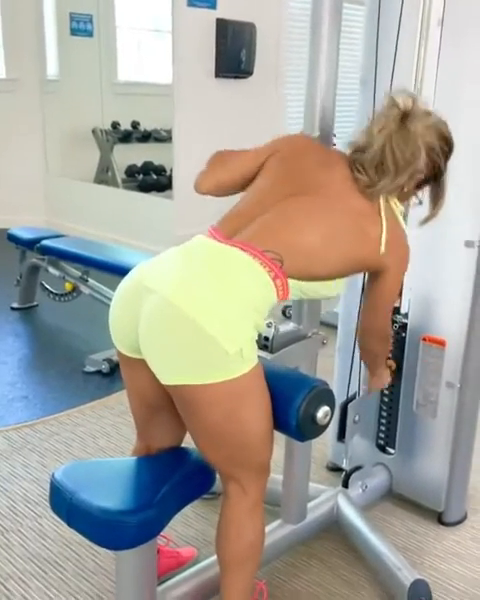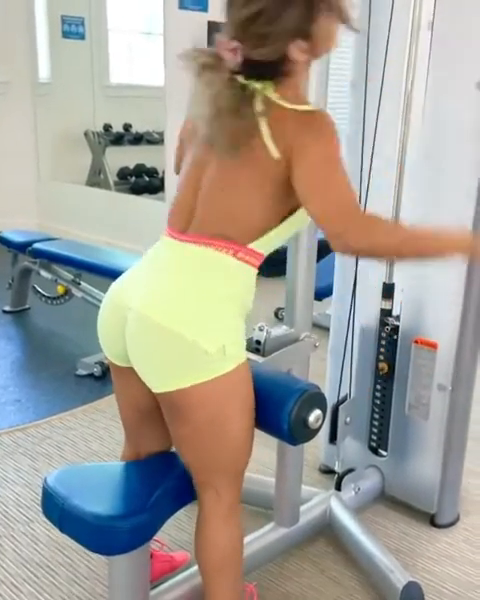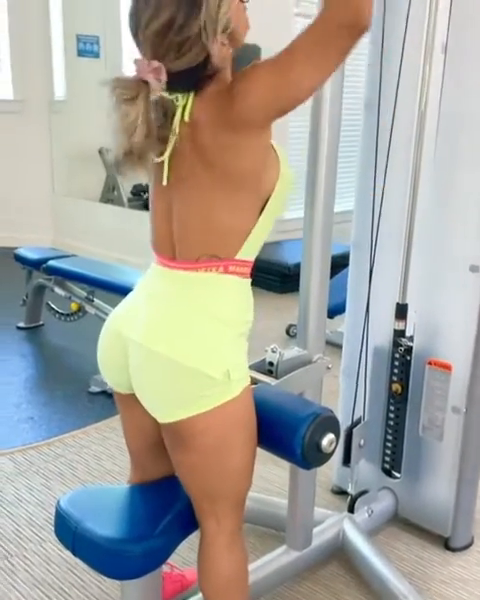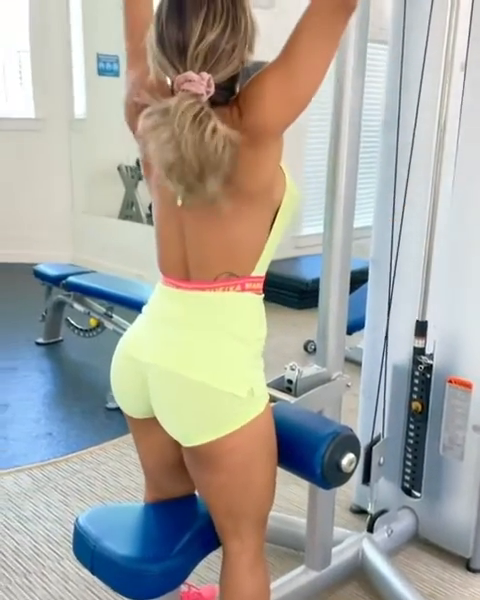
dt=0.4s
person 1, frame 1
left shoulder: (301, 150)
right shoulder: (389, 239)
left elbow: (208, 180)
right elbow: (373, 335)
right wrist: (378, 370)
left hip: (141, 286)
right hip: (203, 321)
left knee: (155, 447)
right knee: (246, 484)
person 1, frame 2
left shoulder: (214, 95)
right shoulder: (304, 128)
right elbow: (351, 232)
left hip: (127, 297)
right hip: (193, 322)
left knee: (143, 453)
right knee: (220, 494)
person 1, frame 3
left shoulder: (157, 108)
right shoulder: (235, 109)
left hip: (130, 328)
right hip: (194, 348)
left knee: (151, 484)
right knee: (222, 522)
person 1, frame 4
left shoulder: (151, 119)
right shoulder: (253, 124)
left hip: (142, 351)
right hip: (213, 368)
left knee: (165, 503)
right knee: (244, 542)
